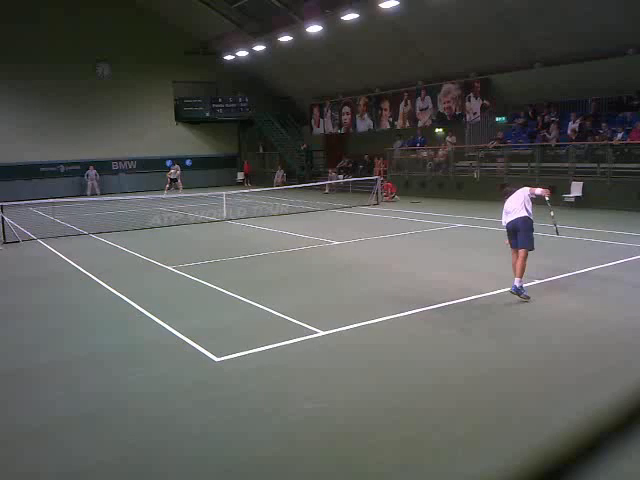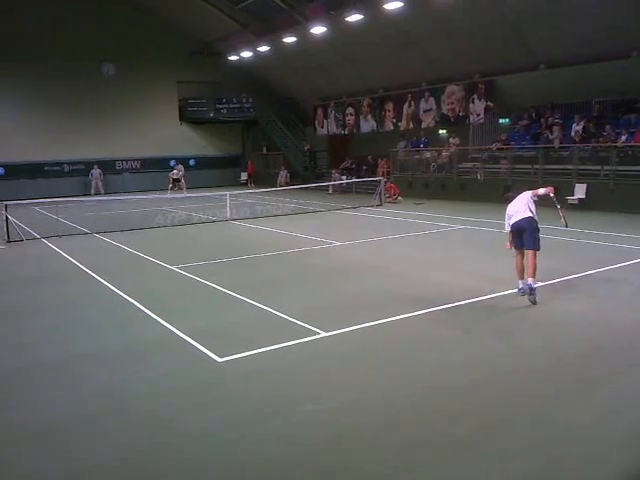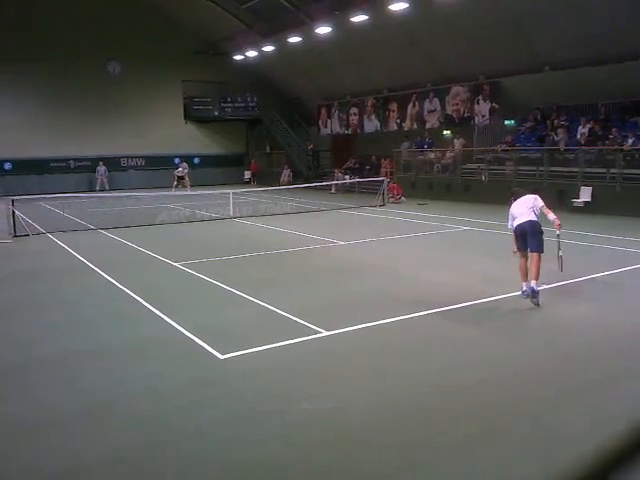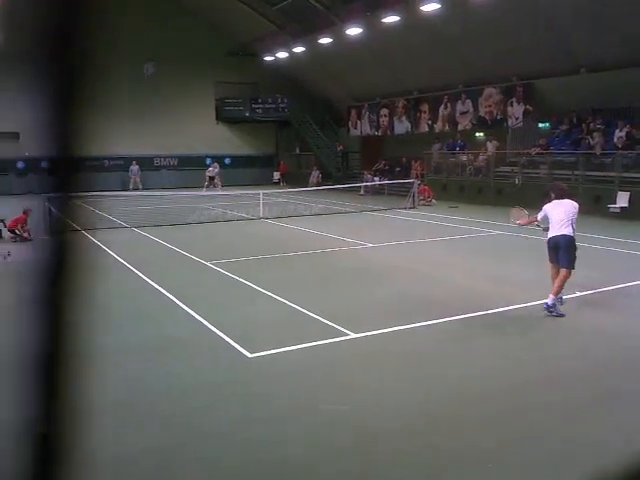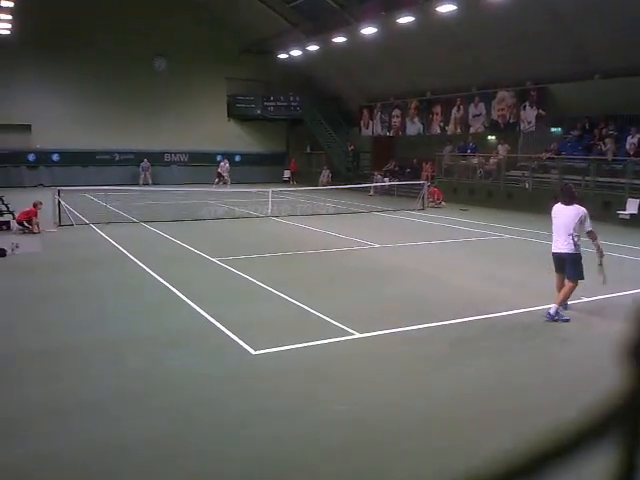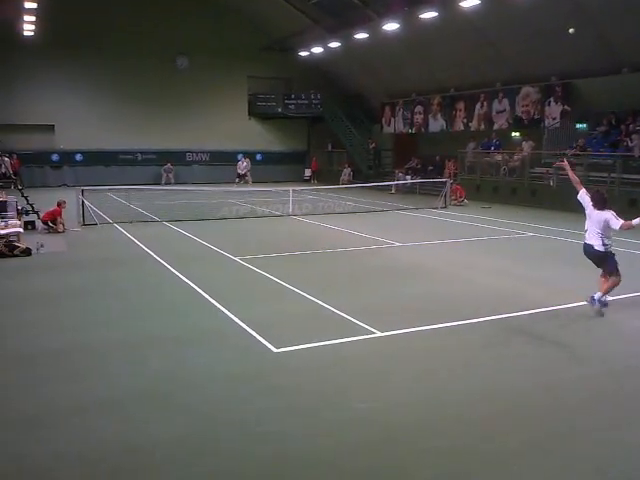
dt=0.7s
person 1, frame 1
left shoulder: (507, 203)
right shoulder: (523, 191)
right elbow: (533, 190)
left wrist: (509, 240)
right wrist: (542, 192)
left hip: (510, 223)
right hip: (523, 220)
left knee: (515, 253)
right knee: (523, 254)
left ankle: (517, 284)
right ankle: (517, 285)
person 1, frame 2
left shoulder: (509, 208)
right shoulder: (526, 195)
left elbow: (509, 231)
right elbow: (536, 192)
left wrist: (510, 244)
right wrist: (546, 190)
left hip: (515, 225)
right hip: (529, 221)
left knee: (519, 255)
right knee: (531, 254)
left ankle: (521, 286)
right ankle: (530, 284)
person 1, frame 3
left shoulder: (513, 207)
right shoulder: (533, 197)
right elbow: (545, 209)
left wrist: (517, 247)
right wrist: (555, 220)
left hip: (519, 227)
right hip: (532, 224)
left knee: (523, 257)
right knee: (535, 257)
left ankle: (525, 288)
right ankle: (533, 287)
person 1, frame 4
left shoulder: (548, 206)
right shoulder: (574, 205)
left elbow: (536, 218)
left wrist: (524, 222)
left hip: (552, 238)
right hip: (567, 238)
left knee: (555, 267)
right knee: (565, 272)
left ankle: (556, 296)
right ankle: (550, 302)
person 1, frame 5
left shoulder: (556, 208)
right shoulder: (580, 211)
right elbow: (589, 232)
right wrist: (598, 247)
left hip: (556, 250)
right hip: (571, 251)
left knee: (560, 277)
right knee: (572, 283)
left ankle: (562, 302)
right ankle: (553, 311)
person 1, frame 6
left shoulder: (588, 205)
right shoulder: (608, 215)
left elbow: (578, 184)
right elbow: (624, 226)
left wrist: (567, 168)
left hip: (588, 247)
right hip: (601, 250)
left knee: (606, 272)
right knee: (615, 278)
left ankle: (601, 298)
right ankle: (597, 298)
